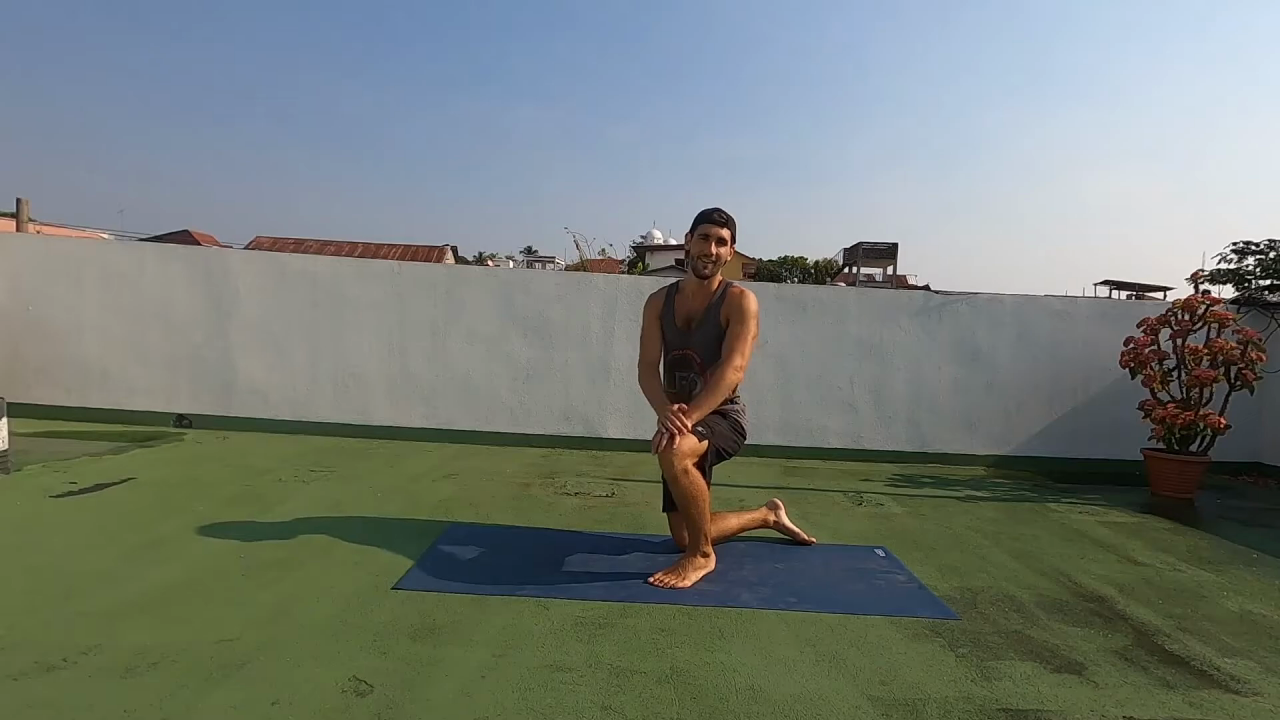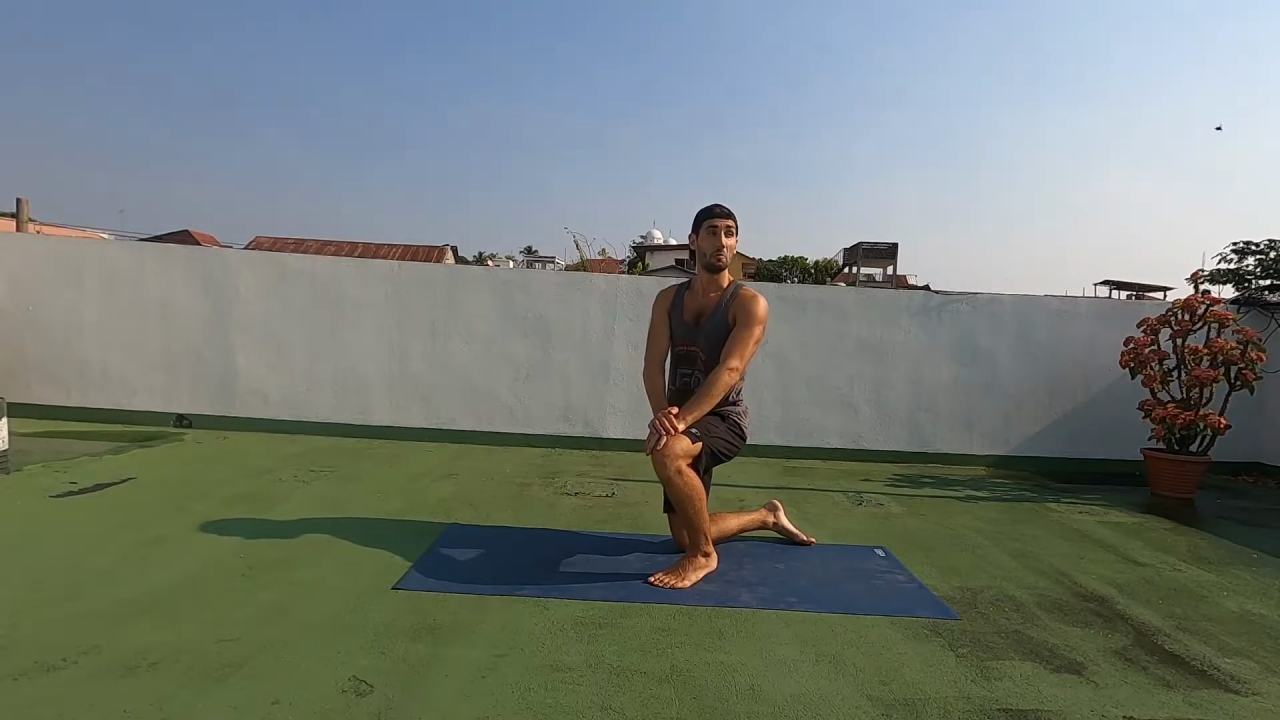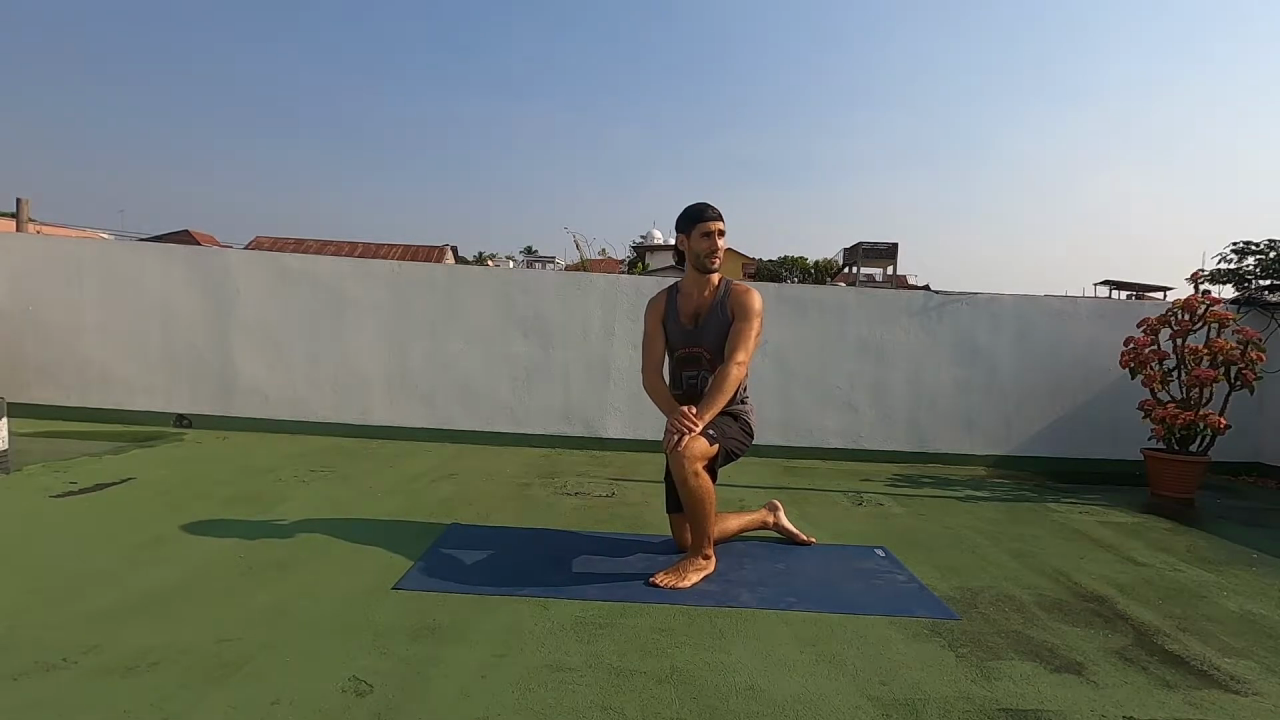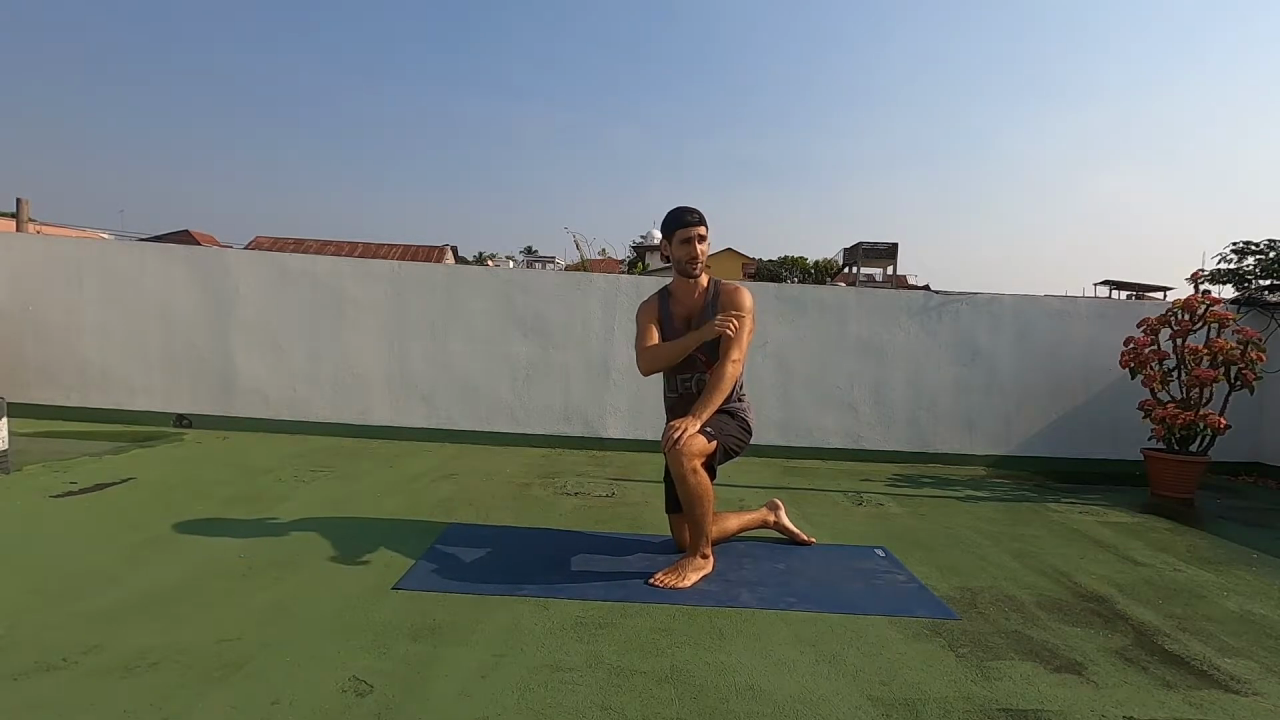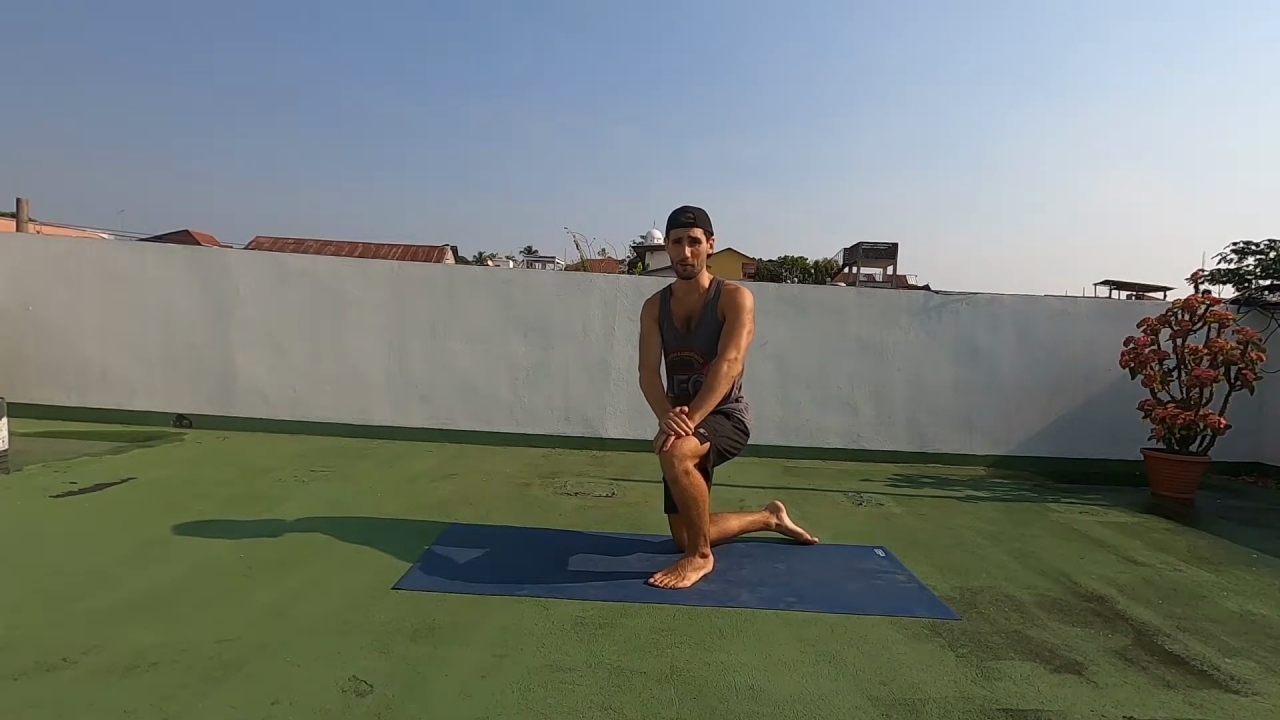
dt=1s
person 1, frame 1
left shoulder: (739, 301)
right shoulder: (659, 302)
left elbow: (733, 369)
right elbow: (647, 369)
left wrist: (687, 418)
right wrist: (665, 411)
left hip: (723, 417)
right hip: (683, 420)
left knee: (674, 452)
right knee: (684, 535)
left ankle: (702, 556)
right ankle: (768, 515)
person 1, frame 2
left shoulder: (750, 303)
right shoulder: (668, 299)
left elbow: (729, 371)
right elbow: (653, 365)
left wrist: (681, 420)
right wrist: (662, 414)
left hip: (724, 419)
right hip: (685, 423)
left knee: (667, 452)
right knee: (684, 536)
left ankle: (703, 556)
right ankle: (768, 516)
person 1, frame 3
left shoulder: (743, 298)
right shoulder: (660, 305)
left elbow: (735, 366)
right elbow: (650, 373)
left wrist: (698, 420)
right wrist: (673, 411)
left hip: (730, 418)
right hip: (686, 423)
left knee: (684, 453)
right knee: (684, 537)
left ankle: (702, 558)
right ankle: (767, 517)
person 1, frame 4
left shoulder: (734, 297)
right shoulder: (651, 307)
left elbow: (730, 363)
right elbow: (647, 361)
left wrist: (696, 418)
right wrist: (704, 333)
left hip: (728, 416)
right hip: (683, 421)
left knee: (682, 450)
right knee: (683, 537)
left ankle: (701, 557)
right ankle: (767, 515)
person 1, frame 5
left shoulder: (735, 298)
right shoulder: (654, 306)
left elbow: (729, 364)
right elbow: (648, 371)
left wrist: (690, 419)
right wrist: (667, 416)
left hip: (726, 417)
right hip: (684, 421)
left knee: (675, 452)
right knee: (684, 537)
left ankle: (701, 557)
right ankle: (769, 518)
